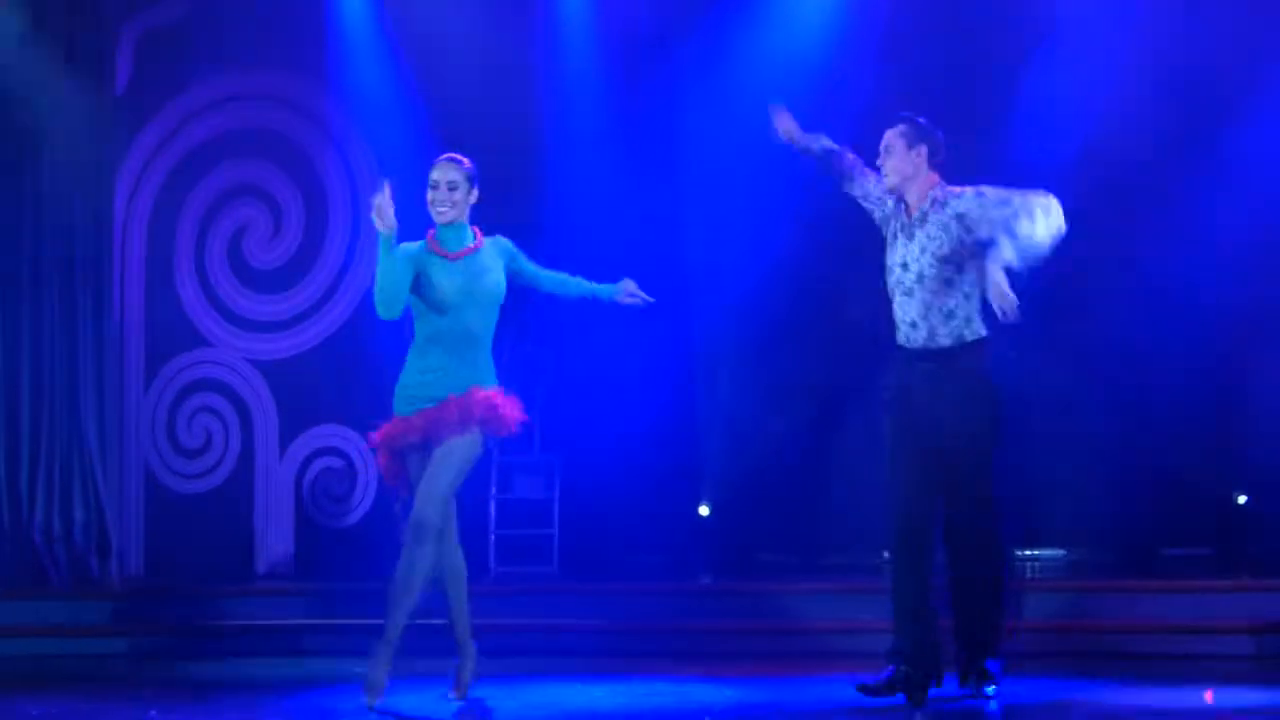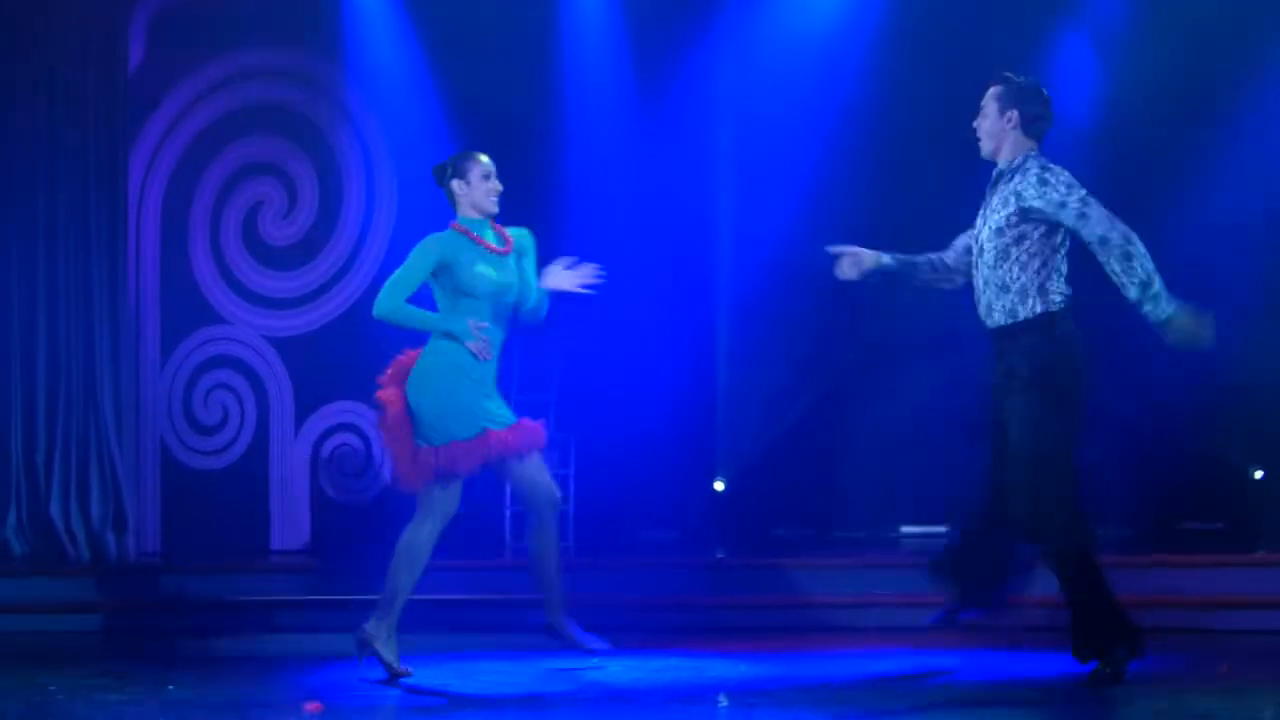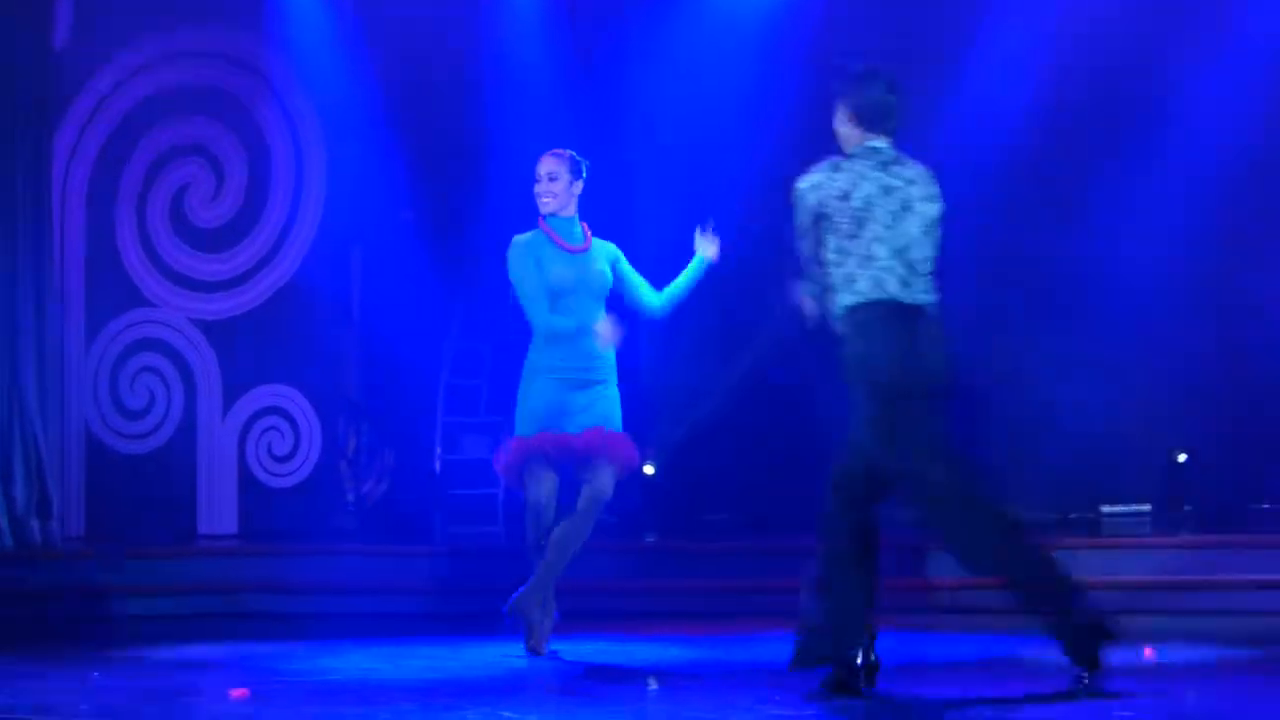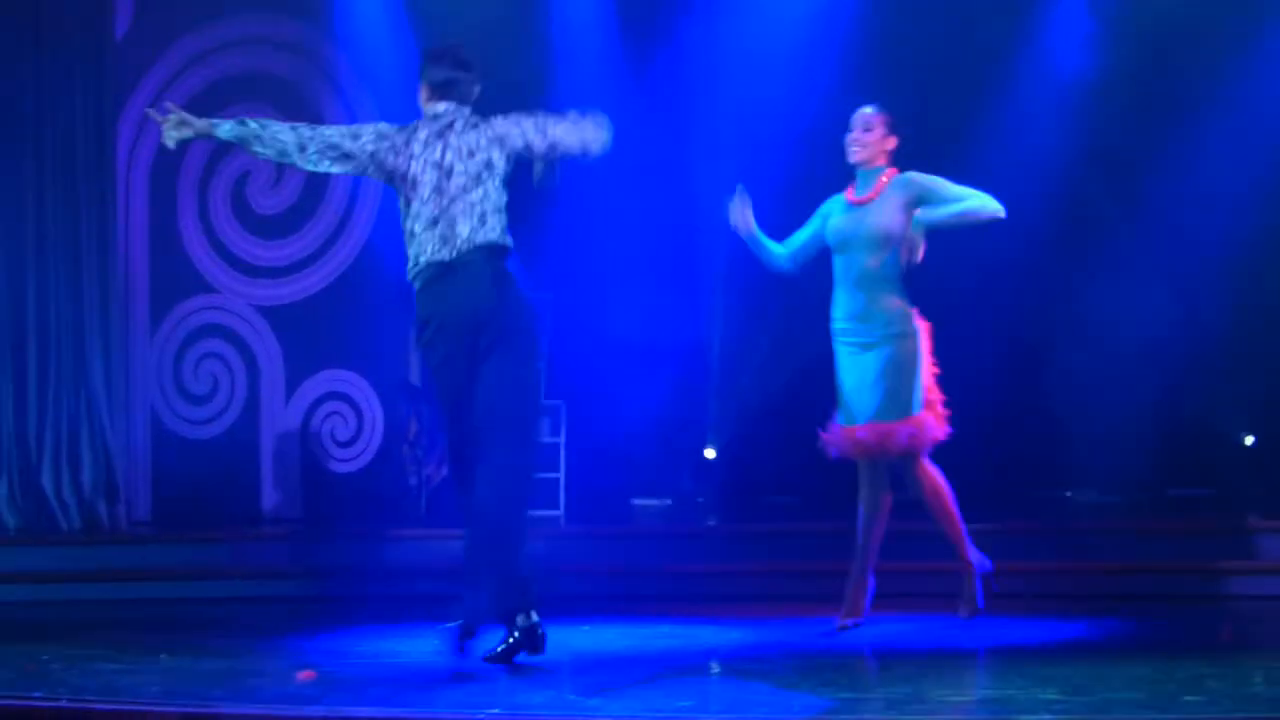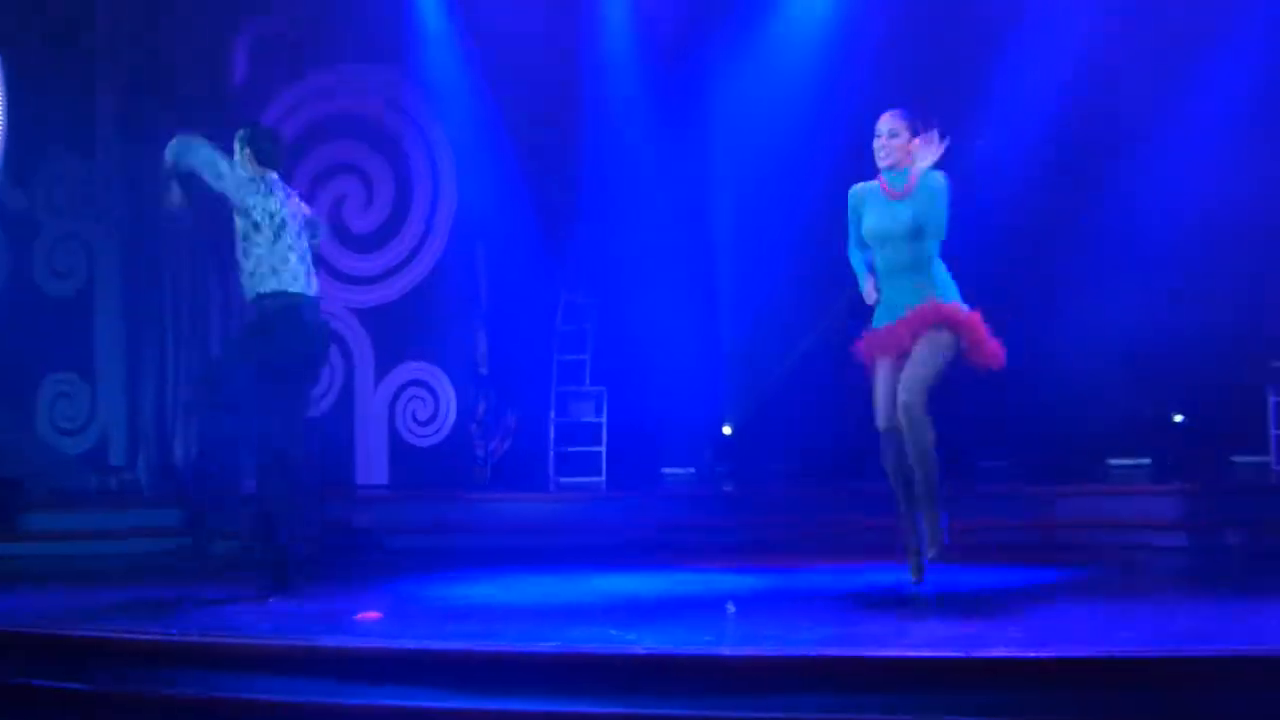
dt=1s
person 1, frame 1
left shoulder: (964, 205)
right shoulder: (893, 209)
left elbow: (1045, 211)
right elbow: (858, 176)
left wrist: (1002, 258)
right wrist: (809, 143)
left hip: (960, 375)
right hip: (910, 378)
left knee: (969, 516)
right knee: (910, 517)
left ankle: (980, 658)
right ankle: (913, 663)
person 1, frame 2
left shoulder: (1037, 181)
right shoulder: (999, 192)
left elbow: (1109, 234)
right elbow: (953, 265)
left wrist: (1162, 310)
right wrist: (883, 262)
left hip: (1039, 354)
right hip: (1015, 356)
left knee: (1042, 495)
right knee: (1010, 487)
left ankle: (1106, 636)
right ankle: (975, 583)
person 1, frame 3
left shoulder: (817, 184)
right shoulder: (923, 183)
left elbow: (812, 268)
left wrist: (812, 292)
left hip: (881, 353)
right hip: (922, 346)
left knee: (953, 508)
right knee: (850, 495)
left ankle: (1076, 623)
right ankle: (840, 648)
person 1, frame 4
left shoulder: (392, 142)
right shoulder: (497, 133)
left elbow: (295, 141)
right elbow: (591, 135)
left wrist: (209, 127)
right wrist: (544, 137)
left hip: (436, 305)
right hip: (494, 292)
left knee: (469, 461)
right knee: (503, 454)
left ankle: (517, 613)
right ankle: (486, 604)
person 1, frame 5
left shoulder: (248, 188)
right shoulder: (296, 205)
left elbow: (186, 150)
right elbow: (312, 228)
left wrist: (176, 181)
left hip: (270, 330)
right hip: (307, 328)
left knee: (222, 415)
right knee: (280, 445)
right ankle: (279, 563)
person 2, frame 1
left shoulder: (499, 250)
right shoulder: (412, 255)
left elbow: (541, 279)
right elbow: (388, 309)
left wrist: (607, 291)
right wrist: (385, 240)
left hip: (474, 400)
right hip: (423, 397)
left knee: (424, 523)
right knee: (438, 526)
left ankle: (385, 651)
right ankle: (464, 647)
person 2, frame 2
left shoulder: (520, 242)
right shoulder: (441, 247)
left elbow: (530, 309)
right elbow: (385, 307)
left wrist: (549, 286)
right wrist: (456, 330)
left hip: (482, 395)
right hip: (441, 390)
left knee: (544, 496)
right knee: (437, 509)
left ankle: (556, 613)
right ankle: (380, 632)
person 2, frame 3
left shoulder: (606, 252)
right shoulder: (524, 247)
left elbow: (656, 306)
right elbow: (540, 318)
left wrist: (702, 262)
right wrist: (588, 326)
left hip: (599, 387)
right hip: (546, 387)
left knee: (600, 493)
right knee: (541, 501)
left ankle: (532, 595)
right ankle: (543, 607)
person 2, frame 4
left shoulder: (912, 188)
right shoulder: (834, 208)
left elbow: (992, 208)
right elbow: (784, 260)
left wrist: (923, 217)
right wrist: (750, 231)
left hip: (891, 338)
right hip: (848, 343)
right knee: (894, 457)
left ankle: (859, 582)
right ankle: (967, 561)
person 2, frame 5
left shoulder: (933, 183)
right shoulder: (861, 195)
left elbow: (932, 240)
right elbow: (856, 247)
left wrist: (923, 173)
right wrist: (866, 280)
left hip: (935, 312)
right hip: (894, 321)
left knee: (908, 399)
right knee: (886, 422)
left ankle: (931, 515)
right ankle: (911, 526)
